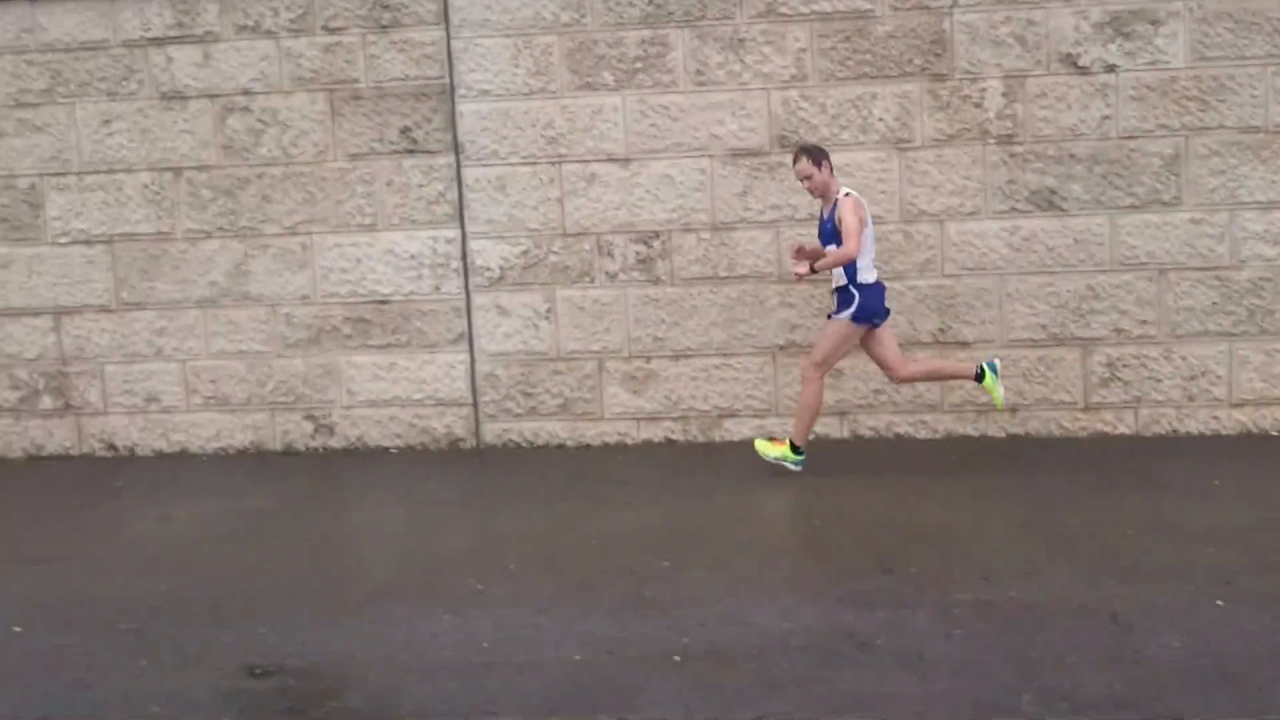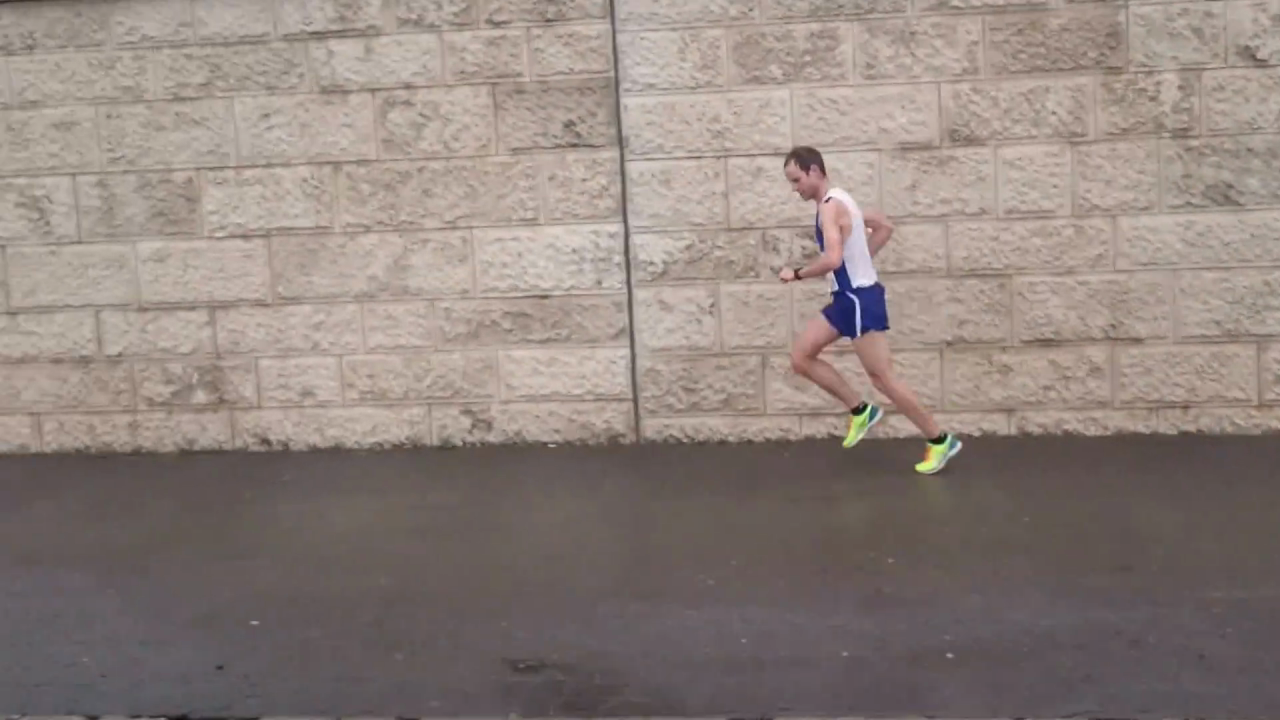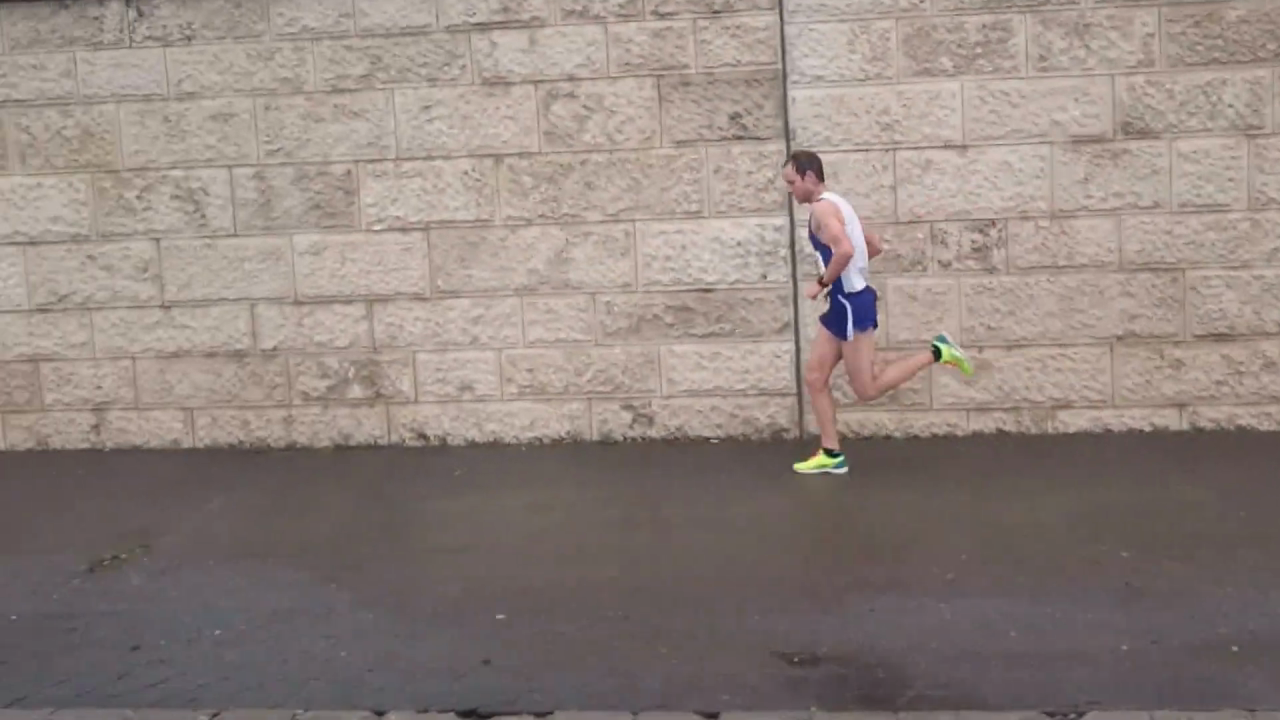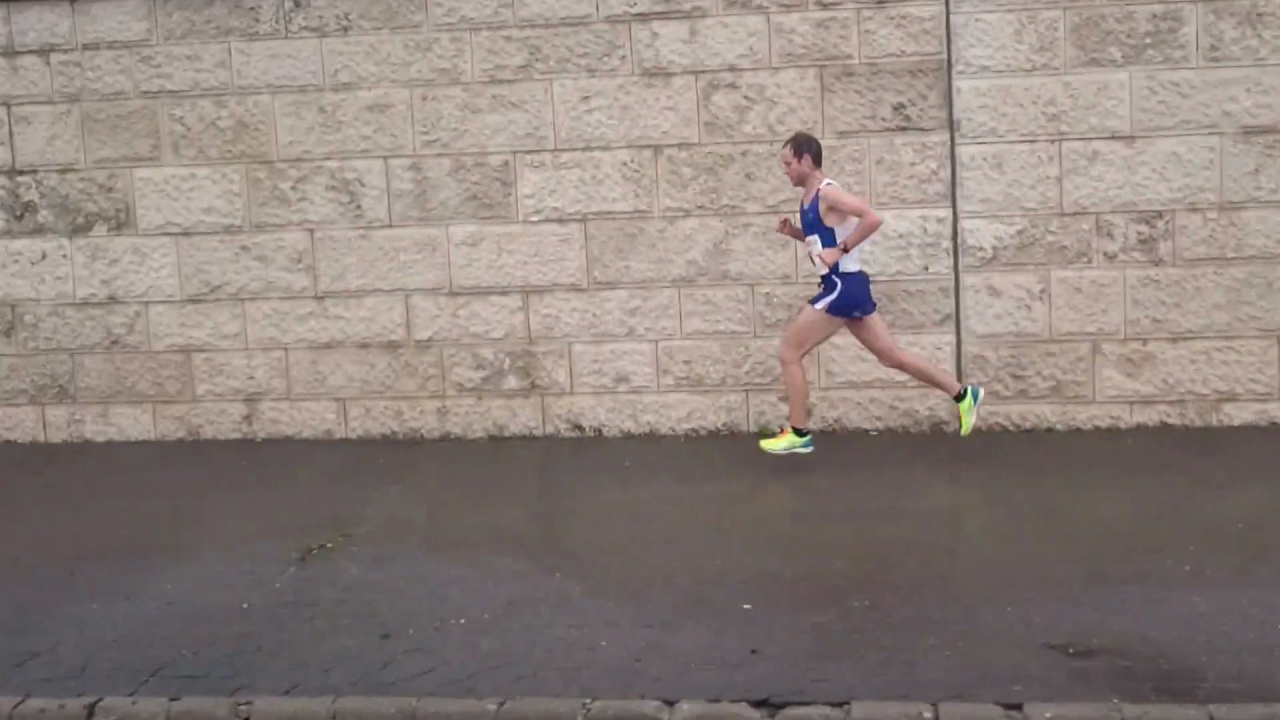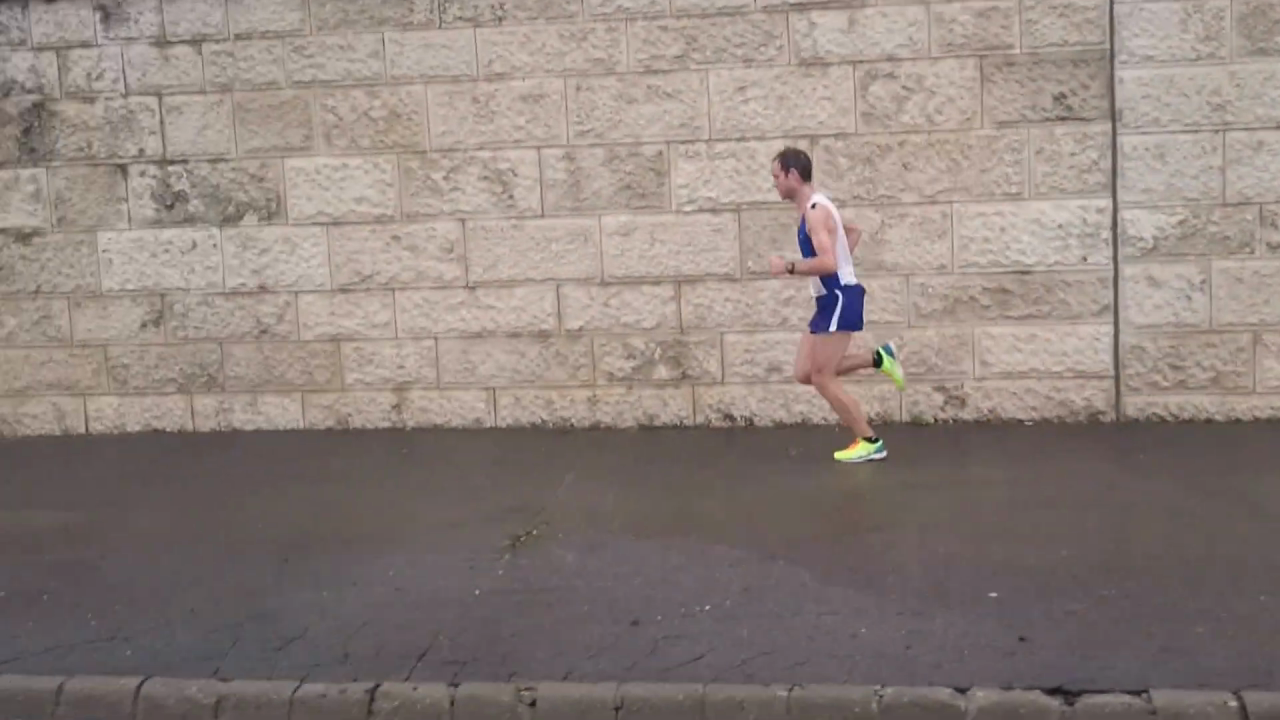
dt=0.2s
person 1, frame 1
left shoulder: (847, 201)
right shoulder: (829, 206)
left elbow: (852, 250)
left wrist: (809, 268)
right wrist: (807, 252)
left hip: (860, 298)
right hip: (852, 296)
left knee: (812, 368)
right knee: (900, 370)
left ankle: (794, 449)
right ankle: (980, 373)
person 1, frame 2
left shoulder: (832, 206)
right shoulder: (838, 201)
left elbow: (833, 260)
right elbow: (884, 228)
left wrist: (796, 272)
left hip: (860, 300)
right hip: (848, 298)
left knee: (884, 381)
right knee: (799, 358)
left ankle: (939, 441)
right ankle: (860, 410)
person 1, frame 3
left shoulder: (822, 209)
right shoulder: (837, 206)
left elbow: (845, 251)
right elbow: (876, 248)
left wrist: (822, 282)
left hip: (852, 304)
right hip: (843, 303)
left knee: (868, 388)
right knee: (814, 380)
left ankle: (936, 351)
right ankle: (831, 453)
person 1, frame 4
left shoulder: (828, 193)
right shoulder: (812, 196)
left elbow: (873, 218)
left wrist: (837, 253)
right wrist: (793, 232)
left hip: (843, 286)
right hip: (844, 287)
left knee: (788, 352)
right knee: (891, 355)
left ankle: (799, 433)
right ankle: (962, 395)
person 1, frame 5
left shoulder: (817, 210)
right shoulder: (812, 208)
left elbow: (829, 262)
right elbow: (853, 232)
left wrist: (790, 268)
left hip: (840, 298)
right hip: (832, 299)
left knee: (822, 378)
right knee: (804, 373)
left ankle: (868, 441)
right ankle: (878, 359)
